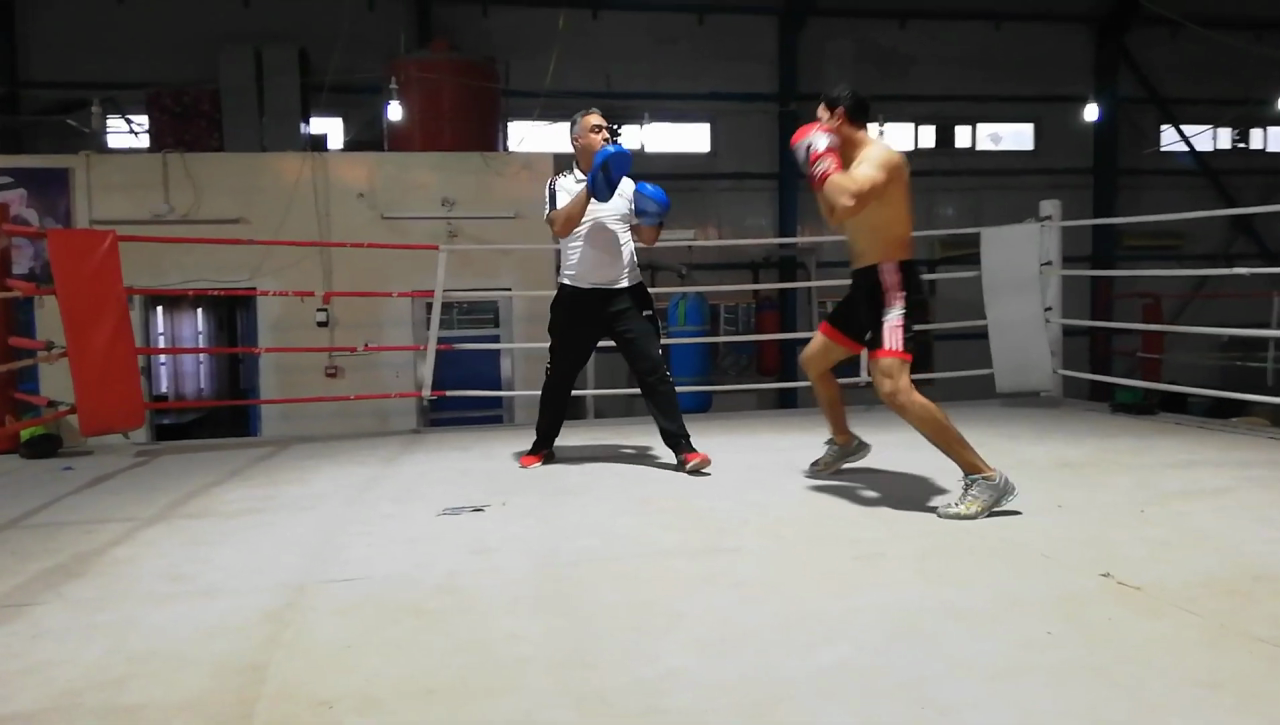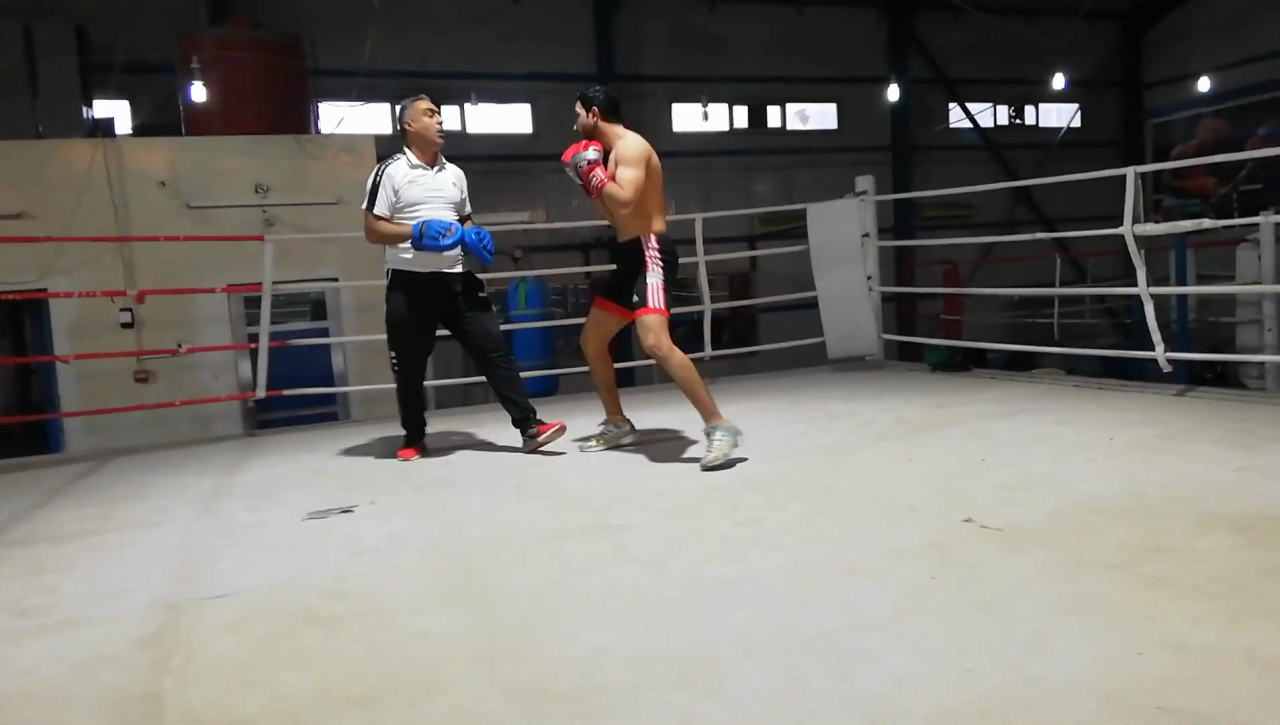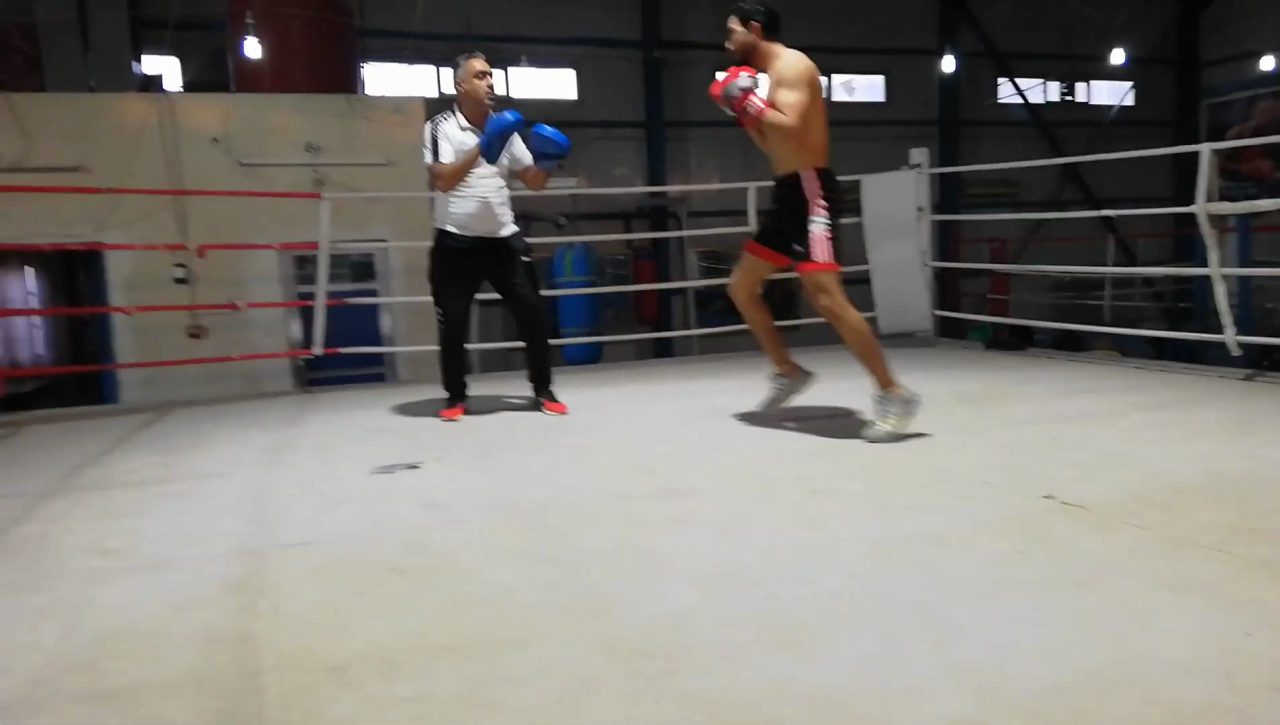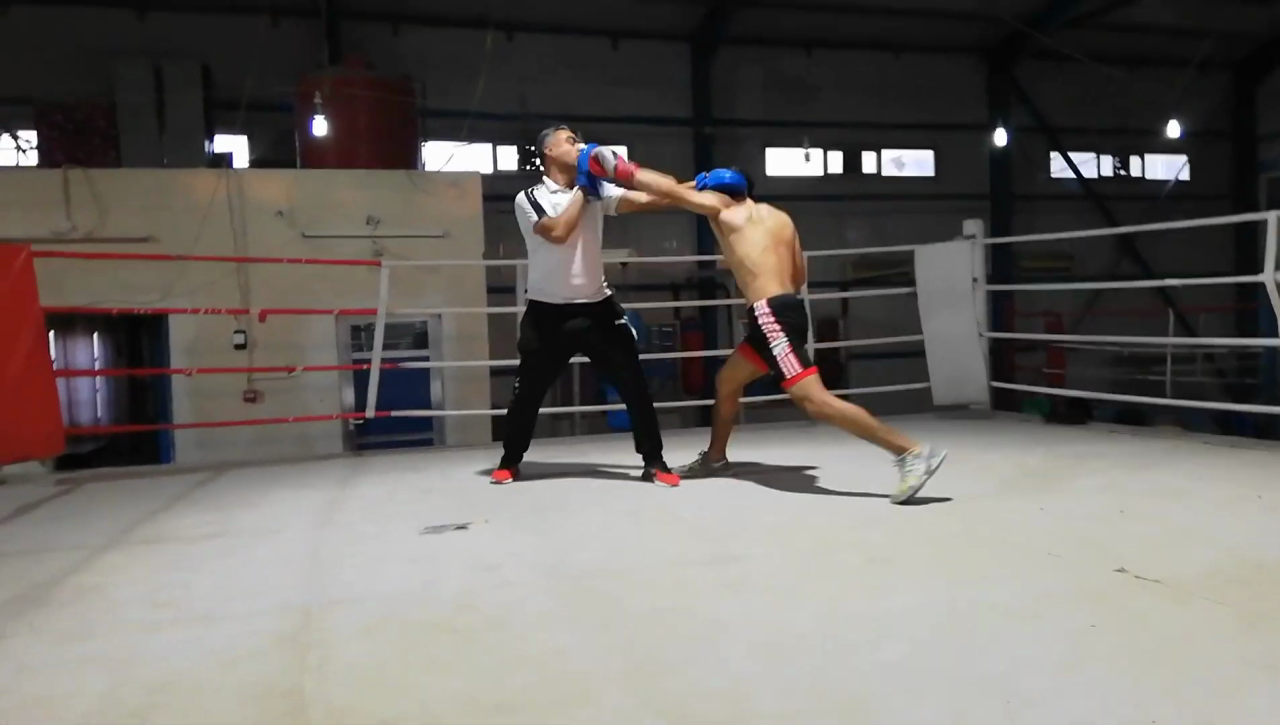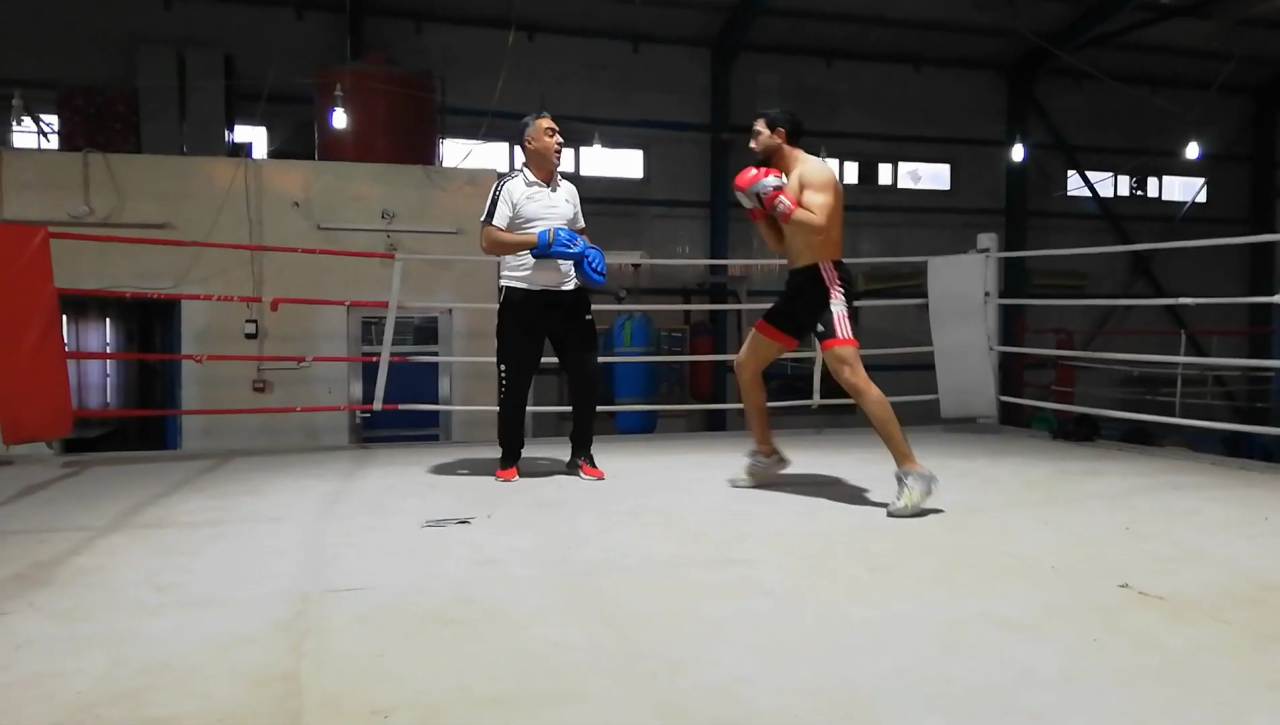
dt=0.7s
person 1, frame 1
left shoulder: (881, 157)
right shoulder: (858, 160)
left elbow: (849, 202)
right elbow: (841, 215)
left wrist: (818, 159)
right wrist: (820, 161)
left hip: (891, 285)
right hip: (866, 288)
left knee: (893, 390)
right knee: (813, 363)
left ankle: (984, 477)
right ankle: (844, 441)
person 1, frame 2
left shoulder: (629, 146)
right shoulder: (618, 151)
left elbow: (627, 206)
left wrist: (592, 170)
right wrist: (590, 183)
left hip: (648, 253)
right hip: (630, 256)
left knee: (655, 341)
right knee: (591, 340)
left ankle: (718, 425)
right ankle: (618, 424)
person 1, frame 3
left shoulder: (791, 65)
right shoulder: (776, 74)
left elbow: (788, 128)
left wrist: (747, 99)
right wrist: (743, 110)
left hip: (808, 191)
right hip: (788, 195)
left knee: (826, 299)
right knee: (740, 289)
left ankle: (896, 395)
right ankle: (789, 372)
person 1, frame 4
left shoulder: (725, 208)
right shoulder: (781, 218)
left elbow: (671, 189)
right elbow: (799, 278)
left wrist: (621, 169)
left hip: (769, 313)
right hip: (784, 310)
left knee: (813, 400)
right knee: (726, 382)
left ankle: (913, 454)
right ankle: (715, 456)
person 1, frame 5
left shoulder: (814, 171)
right shoulder: (784, 178)
left elbow: (816, 228)
left wrist: (775, 198)
right wrist: (758, 207)
left hip: (825, 282)
right hip: (797, 285)
left knee: (850, 375)
right knee: (746, 365)
left ankle: (914, 474)
right ankle: (766, 454)
person 2, frame 1
left shoulder: (626, 185)
right shoulder: (560, 185)
left elbow: (648, 239)
right elbow: (560, 228)
left wrist: (652, 218)
right wrist: (592, 187)
left hip: (624, 295)
right hip: (577, 296)
left knee: (652, 368)
right knee: (559, 375)
left ankle: (681, 447)
right ankle: (542, 446)
person 2, frame 2
left shoulder: (455, 174)
right shoulder: (390, 171)
right elbow: (372, 230)
left wrist: (475, 238)
right wrist: (415, 234)
left hip: (455, 281)
right hip: (410, 284)
left knee: (493, 347)
right knee: (409, 366)
left ankle: (529, 425)
right ankle: (414, 437)
person 2, frame 3
left shoulder: (506, 127)
right shoulder: (440, 127)
left elbow: (533, 183)
right elbow: (443, 181)
left wrist: (546, 162)
right wrist: (482, 147)
left hip: (504, 241)
right hip: (455, 244)
left knee: (533, 312)
right knee: (452, 324)
left ankle: (543, 391)
right ankle: (455, 396)
person 2, frame 4
left shoulder: (596, 190)
right shoulder: (530, 197)
left elbow: (643, 201)
right elbow: (558, 233)
right wrist: (582, 187)
left hip: (596, 308)
right hip: (547, 313)
left knee: (633, 379)
right knee: (529, 391)
left ankle: (654, 461)
right ankle: (509, 461)
person 2, frame 5
left shoulder: (568, 190)
right shoulder: (509, 187)
left elbow: (580, 234)
right elbow: (489, 241)
left wrist: (588, 252)
right wrist: (537, 240)
left hip: (569, 297)
right hip: (522, 298)
left knee: (585, 374)
right knee: (516, 381)
left ankle: (582, 455)
right ankle: (509, 458)
